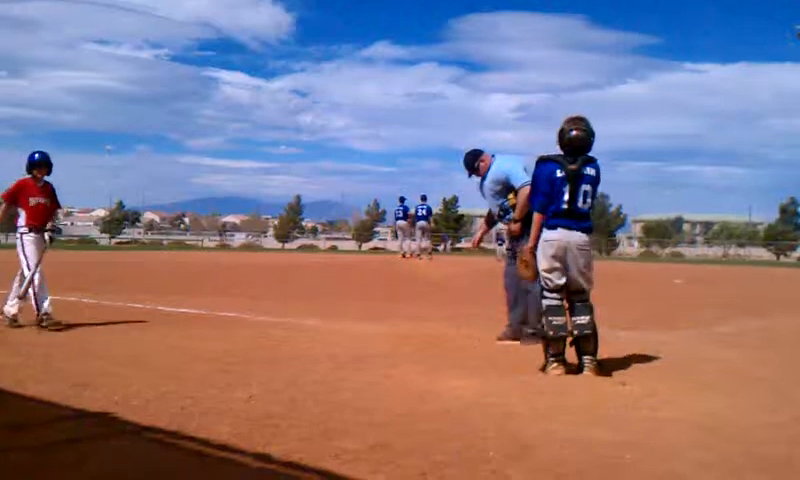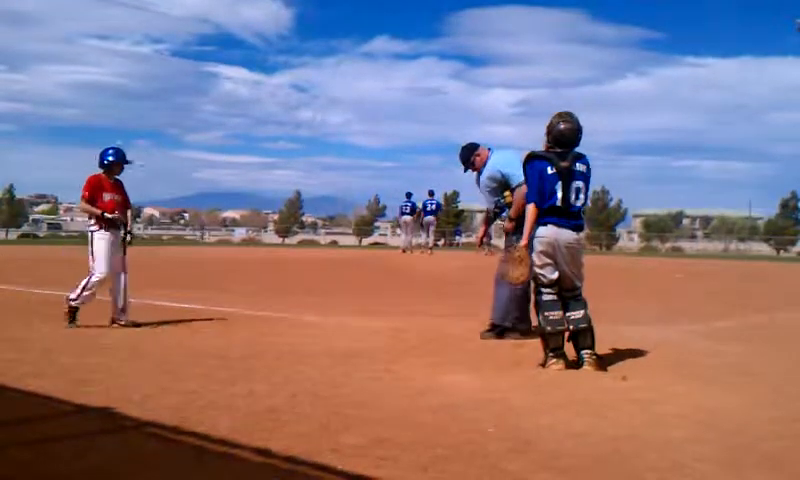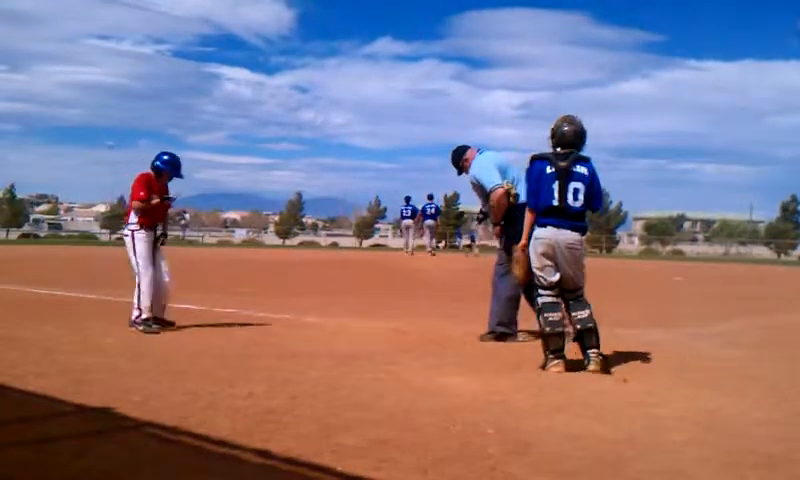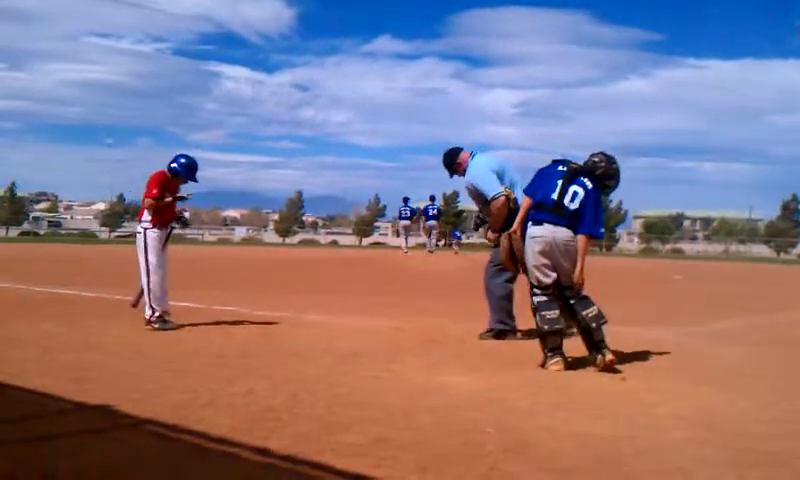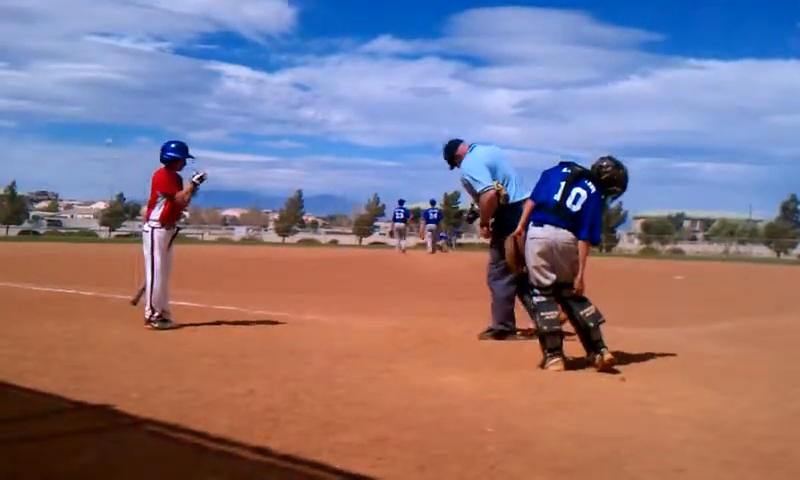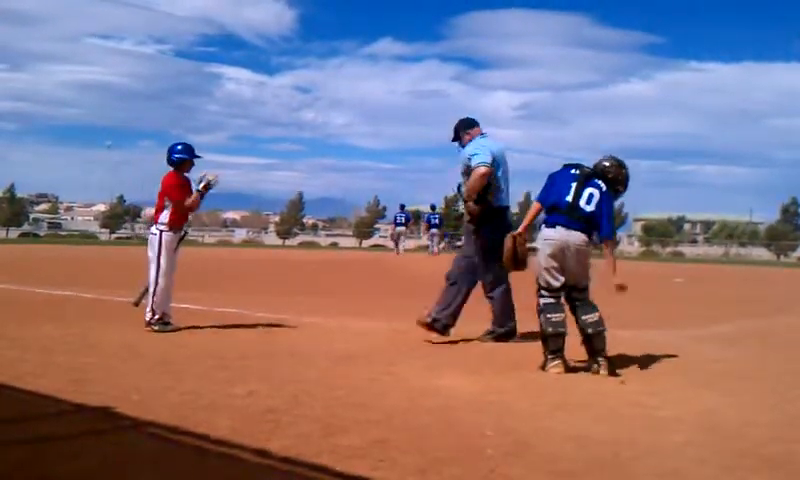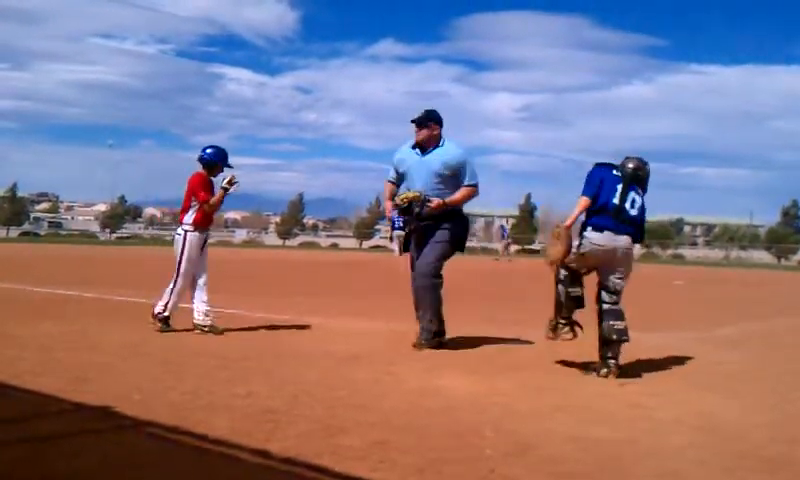
dt=0.7s
person 1, frame 1
left shoulder: (547, 166)
right shoulder: (593, 168)
left elbow: (540, 208)
left wrist: (532, 241)
left hip: (552, 235)
right hip: (581, 237)
left knee: (552, 295)
right knee: (580, 297)
left ankle: (555, 359)
right ankle: (588, 360)
person 1, frame 2
left shoulder: (537, 163)
right shoulder: (583, 164)
left elbow: (533, 203)
left wrist: (525, 238)
left hip: (544, 232)
right hip: (572, 234)
left knee: (547, 292)
right knee: (573, 293)
left ankle: (555, 354)
right ankle: (587, 354)
person 1, frame 3
left shoulder: (539, 164)
right shoulder: (587, 167)
left elbow: (532, 207)
right elbow: (595, 206)
left wrist: (525, 238)
left hip: (544, 234)
right hip: (573, 236)
left knee: (548, 293)
right knee: (575, 294)
left ankle: (555, 357)
right ankle: (592, 354)
person 1, frame 4
left shoulder: (554, 168)
right shoulder: (593, 190)
left elbow: (529, 196)
right elbow: (584, 232)
left wrist: (517, 224)
right wrist: (579, 267)
left hip: (538, 231)
right hip: (566, 236)
left knee: (542, 292)
right knee: (572, 292)
left ankle: (554, 355)
right ankle: (600, 350)
person 1, frame 5
left shoulder: (560, 169)
right shoulder: (595, 195)
left elbow: (533, 199)
right elbow: (585, 238)
left wrist: (521, 226)
right wrist: (580, 274)
left hip: (537, 232)
right hip: (566, 238)
left knee: (543, 293)
right knee: (570, 293)
left ankle: (553, 355)
right ankle: (598, 350)
person 1, frame 6
left shoulder: (565, 172)
right shoulder: (605, 193)
left elbow: (540, 201)
right elbow: (606, 236)
left wrist: (523, 227)
right wrist: (613, 273)
left hip: (551, 234)
right hip: (580, 239)
left knee: (549, 295)
right knee: (580, 296)
left ankle: (554, 358)
right ankle: (598, 359)
person 1, frame 7
left shoulder: (602, 171)
right shoulder: (638, 196)
left elbow: (588, 197)
left wrist: (570, 221)
right wrist: (598, 265)
left hip: (596, 236)
right hip: (624, 244)
left knee: (568, 267)
right knee: (610, 300)
left ankle: (563, 322)
right ankle: (609, 361)
person 2, frame 1
left shoulder: (506, 165)
right shoulder: (486, 179)
left elbow: (527, 191)
right elbow: (495, 210)
left wrist: (516, 220)
right wrist: (481, 231)
left hip: (528, 226)
right hip: (516, 229)
left knee: (528, 277)
right knee: (513, 278)
left ankle: (533, 330)
right ankle: (519, 328)
person 2, frame 2
left shoulder: (502, 160)
right shoulder: (483, 175)
left elbow: (524, 188)
left wrist: (511, 218)
right wrist: (485, 226)
left hip: (524, 220)
right hip: (518, 222)
left ankle: (503, 325)
right ankle: (519, 324)
person 2, frame 3
left shoulder: (478, 168)
right shoulder: (490, 157)
left elbow: (499, 194)
left wrist: (496, 223)
right wrist: (499, 221)
left hip: (519, 218)
left knee: (506, 274)
left ankle: (502, 330)
person 2, frame 4
left shoulder: (475, 173)
right shoulder: (484, 158)
left elbow: (500, 201)
left wrist: (494, 229)
right wrist: (492, 225)
left hip: (515, 222)
left knee: (496, 274)
left ankle: (502, 328)
person 2, frame 5
left shoulder: (469, 165)
right shoulder: (490, 149)
left elbow: (489, 195)
left wrist: (484, 223)
right wrist: (484, 213)
left hip: (510, 216)
left knee: (500, 273)
left ankle: (502, 328)
person 2, frame 6
left shoulder: (477, 147)
right shoulder: (494, 147)
left elbow: (482, 172)
left wrist: (468, 197)
right wrist: (471, 197)
left hip: (488, 219)
right hip: (487, 218)
left knee: (493, 276)
right knee: (462, 271)
left ankle: (504, 329)
right ankle: (440, 320)
person 2, frame 7
left shoulder: (455, 154)
right shoulder: (404, 153)
left elbow: (472, 188)
right elbow: (392, 181)
left wrist: (444, 202)
right wrist: (388, 201)
left hip: (446, 224)
right hip: (417, 224)
left knee: (426, 271)
right knee: (419, 278)
left ankle: (431, 331)
right ankle: (431, 333)
person 3, frame 1
left shoulder: (49, 188)
right shoulder: (21, 185)
left elbow: (52, 212)
left wrist: (50, 229)
left hip: (40, 235)
right hip: (26, 234)
left knee: (24, 275)
right knee: (35, 273)
right ankle: (43, 314)
person 3, frame 2
left shoulder: (119, 185)
right shoulder: (94, 180)
left elbow: (125, 208)
right elbow: (83, 205)
left wrist: (128, 228)
right wrist: (104, 215)
left hip: (116, 232)
right hip: (99, 231)
left knee: (119, 274)
right knee: (100, 273)
left ankle: (120, 316)
right ankle: (74, 303)
person 3, frame 3
left shoulder: (163, 185)
right shoulder: (143, 179)
left elbow: (164, 210)
right elbow: (137, 206)
left wrist: (164, 231)
right wrist: (159, 201)
left hip: (152, 232)
right hip: (137, 232)
left knee: (162, 277)
right knee: (145, 275)
left ankle: (157, 315)
right ankle: (140, 318)
person 3, frame 4
left shoulder: (173, 184)
right shoulder: (158, 178)
right elbow: (148, 204)
left wrist: (177, 215)
right wrist: (171, 199)
left hip: (162, 231)
right hip: (149, 231)
left knee: (160, 275)
right knee: (152, 274)
left ankle: (161, 314)
right ankle: (153, 316)
person 3, frame 5
left shoulder: (175, 177)
right shoulder: (162, 175)
left elbow: (182, 203)
right elbow: (179, 199)
left wrist: (194, 186)
right wrist: (193, 182)
left hip: (167, 230)
right hip: (156, 229)
left knee: (163, 273)
right knee: (156, 272)
left ankle: (161, 313)
right ankle: (152, 315)
person 3, frame 6
left shoulder: (184, 181)
right shoulder: (171, 179)
left elbow: (193, 207)
right elbow: (186, 207)
left wrist: (203, 190)
right wrist: (201, 189)
left hip: (175, 233)
right hip: (163, 233)
left knee: (167, 277)
right knee: (159, 276)
left ankle: (162, 317)
right ankle: (153, 318)
person 3, frame 7
left shoulder: (207, 181)
right shoulder: (198, 180)
left elbow: (212, 209)
right elbow: (208, 208)
left wrist: (224, 192)
right wrist: (223, 189)
left hip: (200, 235)
right hip: (189, 234)
left knee: (201, 278)
right knee: (182, 278)
left ankle: (202, 321)
right ankle: (161, 314)
